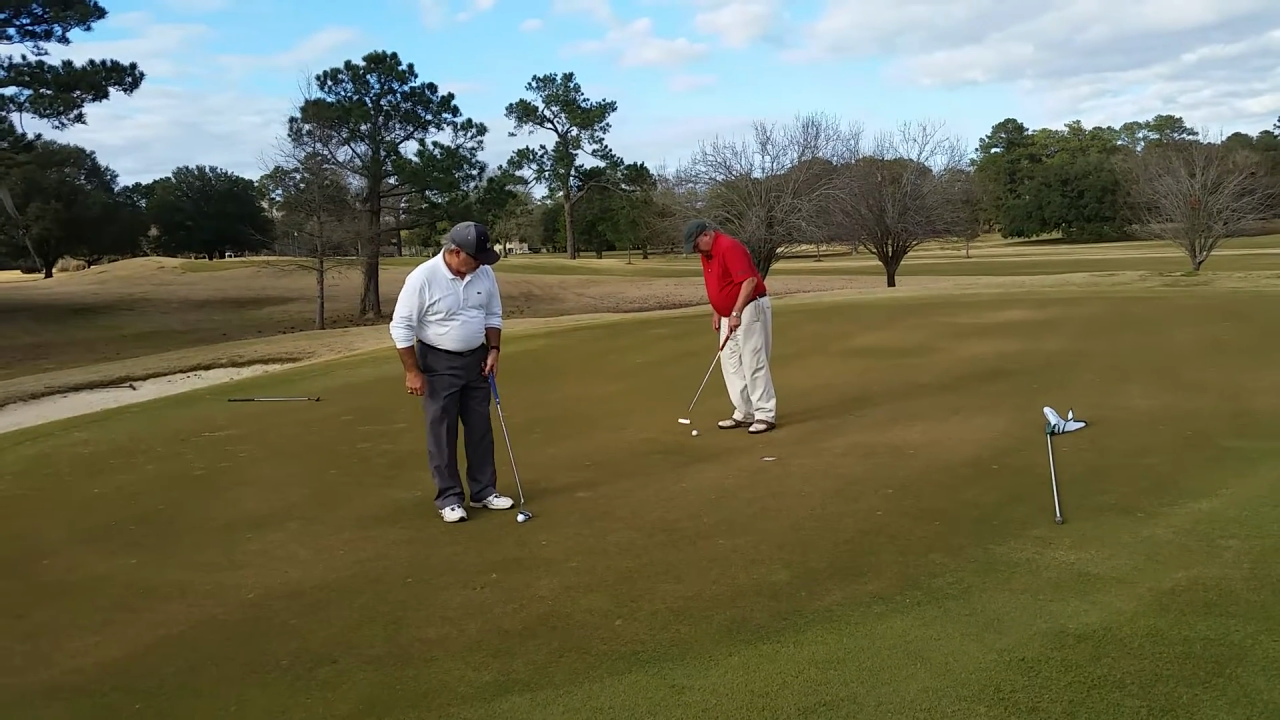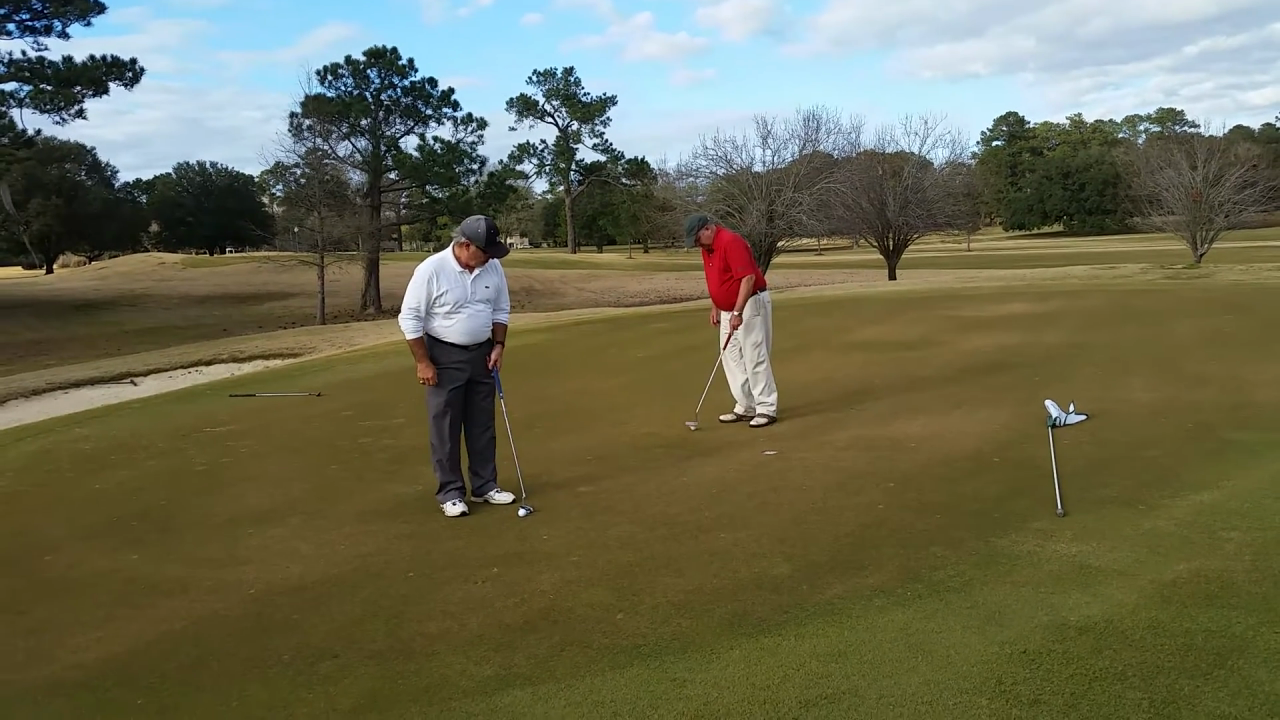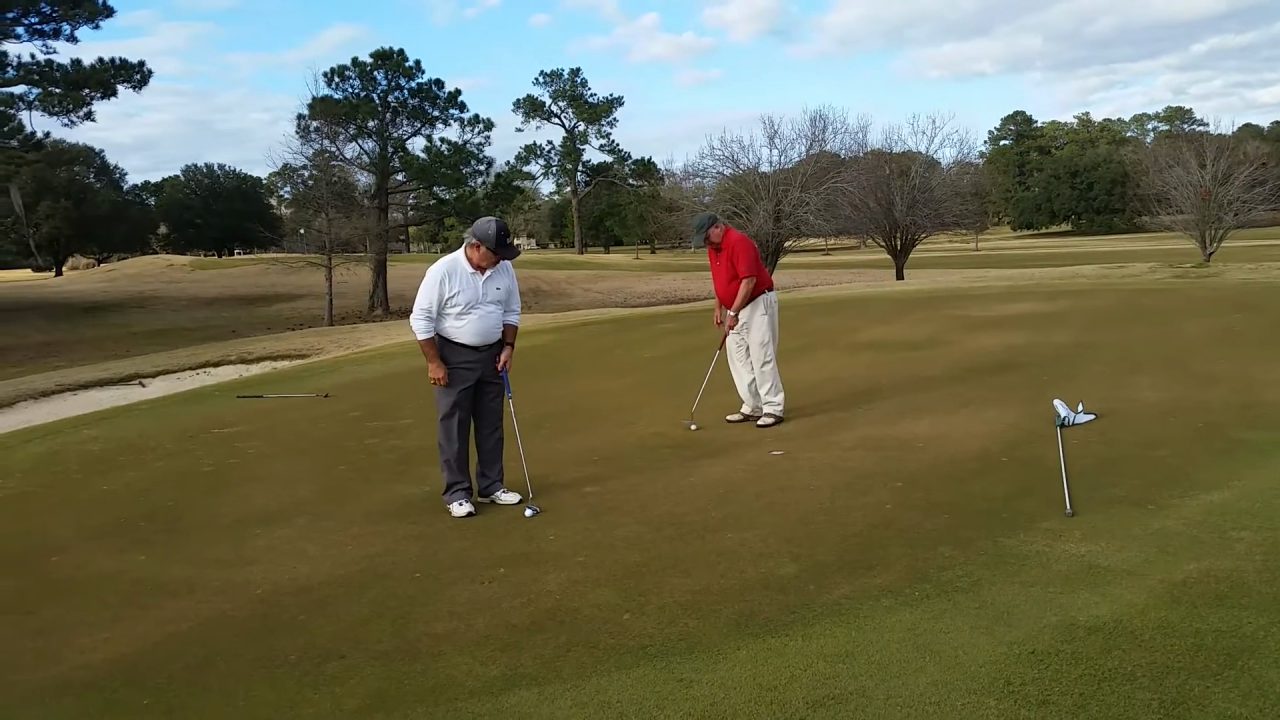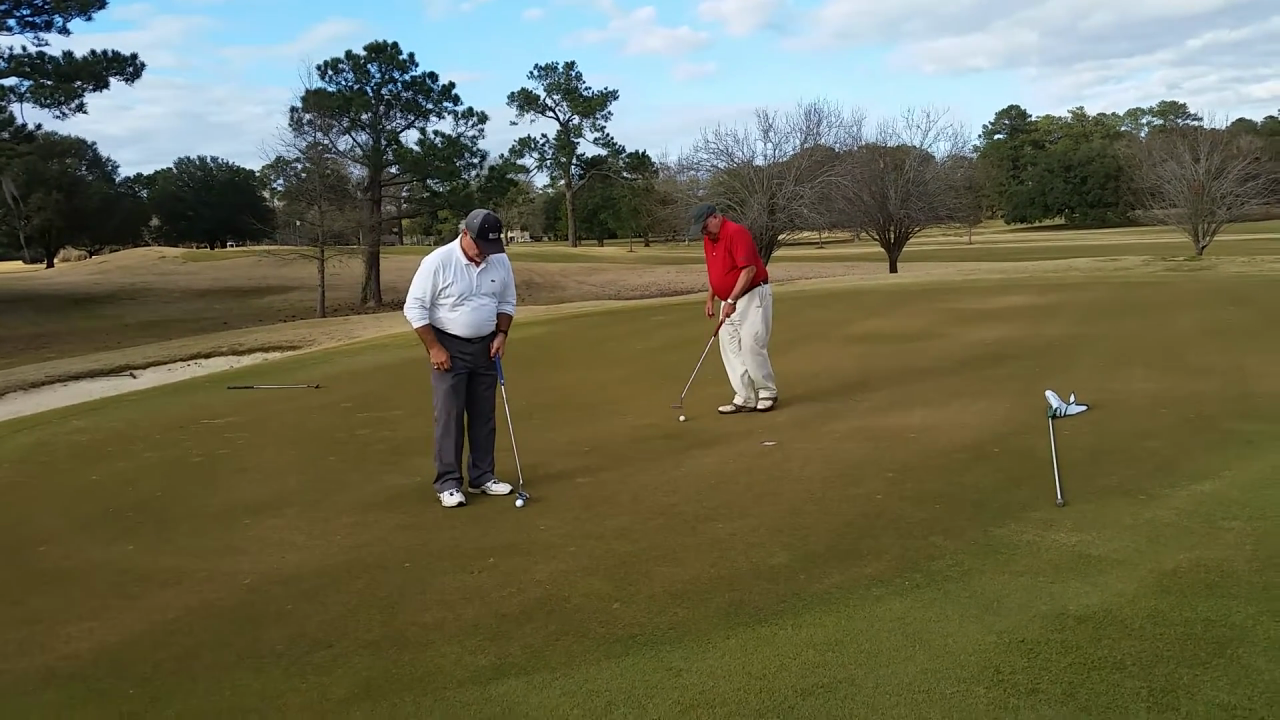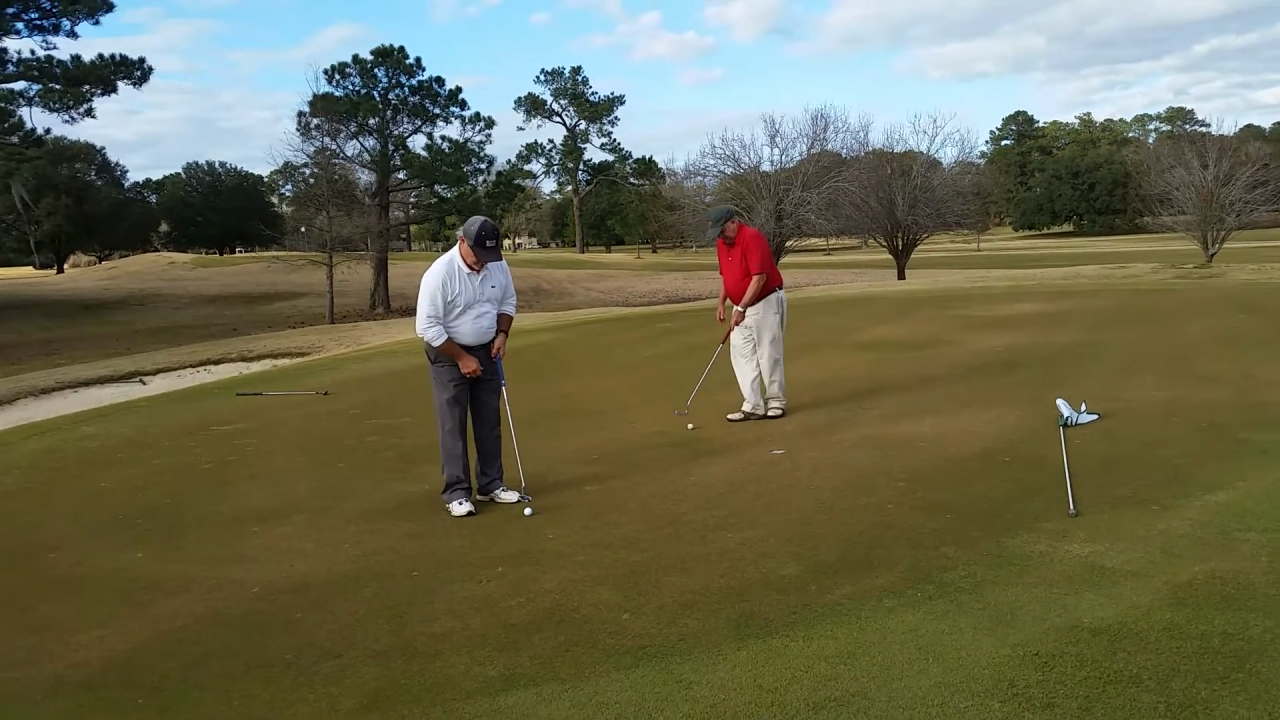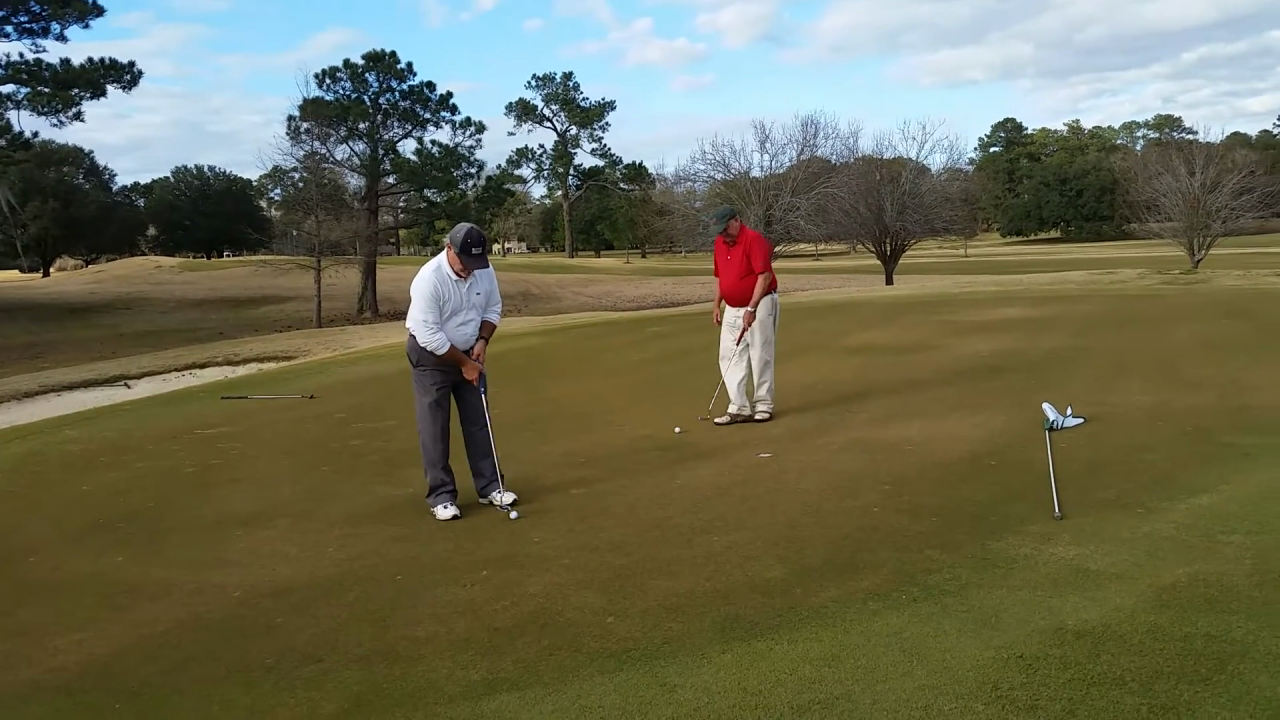
dt=0.3s
person 1, frame 1
left shoulder: (484, 273)
right shoulder: (423, 278)
left elbow: (493, 314)
right elbow: (401, 327)
left wrist: (493, 350)
right wrist: (412, 371)
left hip: (475, 359)
right hip: (438, 363)
left knee: (481, 428)
right knee: (442, 432)
left ankle: (483, 491)
right ankle: (449, 497)
person 1, frame 2
left shoulder: (493, 268)
right shoulder: (431, 270)
left elbow: (501, 310)
right elbow: (410, 319)
left wrist: (498, 346)
right wrist: (423, 362)
left hip: (481, 354)
right hip: (444, 356)
left knee: (483, 423)
right knee: (445, 426)
left ankle: (484, 485)
right ankle: (450, 492)
person 1, frame 3
left shoulder: (504, 269)
right shoulder: (443, 271)
left elbow: (511, 312)
right elbow: (421, 319)
left wrist: (508, 347)
right wrist: (434, 362)
left hip: (491, 355)
right hip: (454, 357)
left knee: (491, 423)
right knee: (453, 426)
left ankle: (491, 485)
right ankle: (457, 492)
person 1, frame 4
left shoulder: (500, 261)
right shoulder: (438, 261)
left elbow: (507, 302)
right elbow: (415, 308)
left wrist: (501, 334)
right wrist: (434, 348)
left hip: (484, 347)
right hip: (449, 347)
left knee: (483, 415)
right knee: (449, 414)
left ankle: (481, 476)
right ankle: (448, 482)
person 1, frame 5
left shoulder: (498, 265)
right shoulder: (440, 273)
left elbow: (508, 302)
right elbow: (427, 328)
left wrist: (502, 334)
right wrist: (461, 358)
left hip: (485, 353)
right hip: (449, 355)
left knee: (490, 421)
right knee: (453, 424)
left ankle: (490, 484)
right ankle: (456, 492)
person 1, frame 6
left shoulder: (485, 271)
right shoulder: (429, 279)
left elbow: (492, 309)
right elbow: (428, 336)
left wrist: (482, 341)
right wrist: (463, 363)
left hip: (469, 355)
right hip: (431, 356)
left knee: (478, 421)
right knee: (435, 428)
left ankle: (489, 486)
right ankle: (441, 496)
person 2, frame 1
left shoulder: (729, 247)
right shoulder: (707, 253)
left elbow: (750, 281)
left wrist: (736, 314)
right wrist: (717, 312)
left hip: (750, 310)
right hip: (729, 315)
left knee: (754, 363)
right knee: (731, 365)
left ankle: (765, 415)
right ankle: (744, 413)
person 2, frame 2
left shoulder: (731, 242)
right shoulder: (707, 247)
left elbow: (748, 278)
left wrist: (738, 312)
right wrist: (715, 306)
left hip: (750, 305)
right hip: (728, 310)
left knee: (755, 357)
right knee: (732, 359)
left ankle: (766, 408)
right ankle: (745, 407)
person 2, frame 3
left shoulder: (739, 241)
right shoulder: (713, 247)
left elbow: (749, 281)
left wrist: (733, 313)
right wrist: (719, 307)
left hip: (758, 304)
right hip: (736, 309)
left knee: (761, 356)
right knee: (738, 359)
left ankle: (773, 408)
right ankle: (752, 407)
person 2, frame 4
left shoulder: (736, 233)
right shoulder: (708, 239)
left elbow: (748, 270)
left wrist: (731, 301)
right wrist: (710, 299)
left hip: (753, 296)
right hip: (730, 301)
left knee: (752, 346)
right knee: (731, 350)
left ankle: (767, 391)
right ankle: (745, 398)
person 2, frame 5
left shoulder: (753, 238)
right shoulder: (722, 243)
left elbow: (759, 278)
left wrist: (741, 309)
right wrist: (721, 303)
left hip: (766, 303)
right hip: (741, 307)
left knee: (769, 354)
right knee: (741, 355)
left ankle: (776, 401)
right ankle: (753, 405)
person 2, frame 6
left shoulder: (754, 239)
right shoulder: (719, 243)
left elbow: (764, 276)
left wrist: (751, 309)
right wrist: (717, 305)
left hip: (759, 306)
right hip: (733, 309)
left knee: (760, 357)
right knee: (729, 357)
left ankle: (763, 405)
right ankle: (739, 408)
